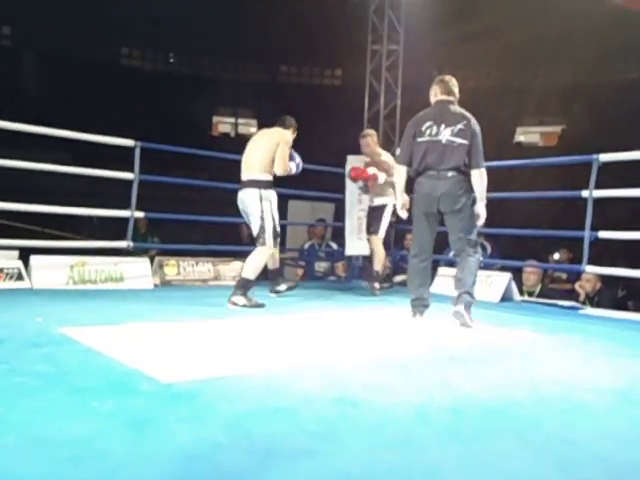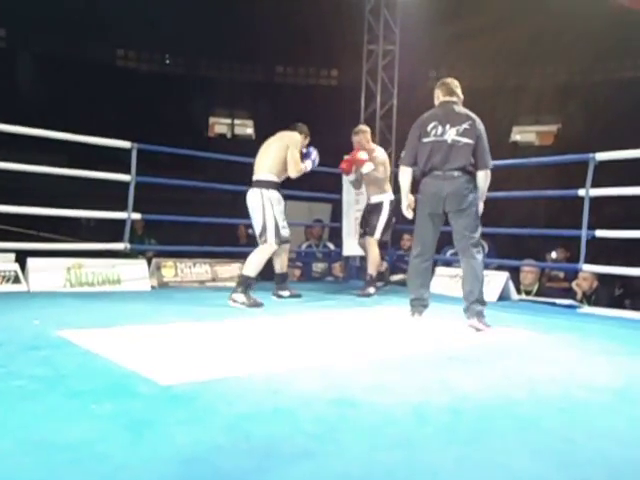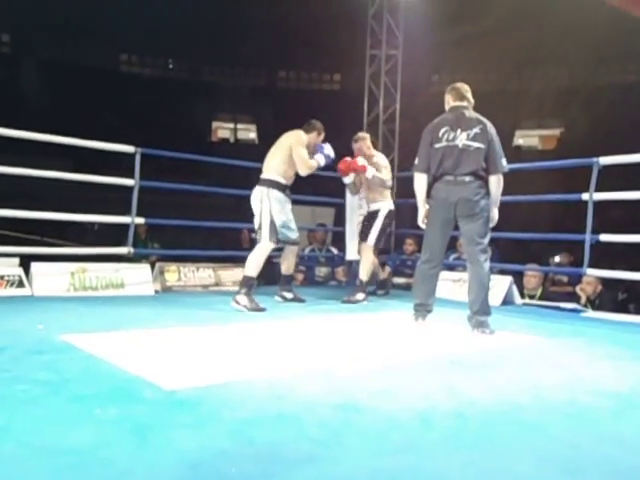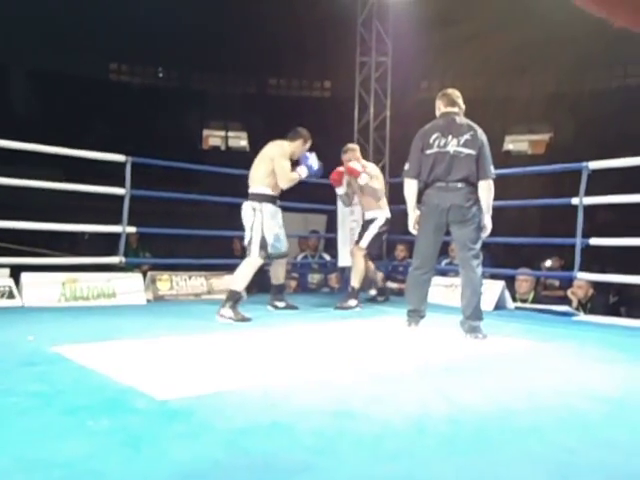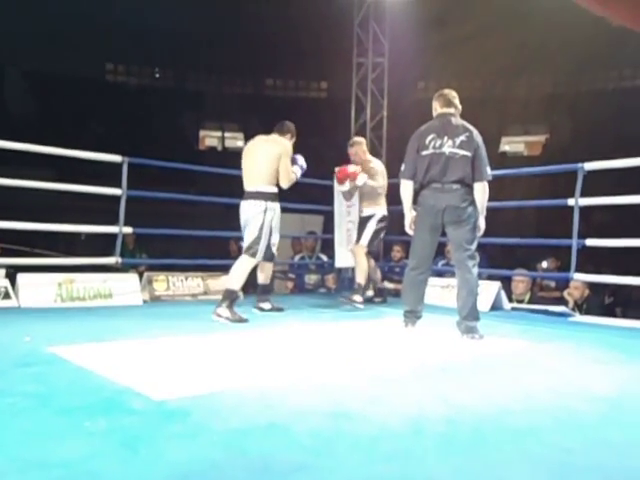
dt=0.3s
person 1, frame 1
left shoulder: (418, 120)
right shoulder: (468, 121)
left elbow: (402, 163)
right elbow: (477, 167)
left wrist: (400, 194)
right wrist: (481, 201)
left hip: (425, 186)
right hip: (457, 187)
left knee: (421, 249)
right knee: (467, 248)
left ankle: (418, 307)
right ankle: (463, 301)
person 1, frame 2
left shoulder: (424, 121)
right shoulder: (473, 122)
left elbow: (406, 164)
right elbow: (483, 168)
left wrist: (405, 194)
right wrist: (480, 197)
left hip: (431, 187)
right hip: (462, 187)
left knee: (422, 249)
right knee: (471, 250)
left ankle: (417, 307)
right ankle: (475, 312)
person 1, frame 3
left shoulder: (435, 126)
right shoulder: (484, 126)
left elbow: (421, 171)
right elbow: (496, 173)
left wrist: (422, 204)
right wrist: (494, 205)
left hip: (441, 192)
right hip: (473, 193)
left knee: (430, 255)
right knee: (478, 257)
left ankle: (421, 312)
right ankle: (479, 320)
person 1, frame 4
left shoulder: (426, 133)
right shoulder: (475, 132)
left elbow: (411, 177)
right elbow: (486, 179)
left wrist: (412, 210)
right wrist: (487, 213)
left hip: (433, 199)
right hip: (465, 200)
left knee: (422, 261)
right knee: (470, 262)
left ankle: (413, 318)
right ankle: (472, 325)
person 1, frame 5
left shoulder: (422, 133)
right shoulder: (471, 134)
left elbow: (407, 178)
right elbow: (480, 181)
left wrist: (408, 210)
right wrist: (481, 214)
left hip: (429, 200)
right hip: (460, 201)
left knee: (418, 261)
right knee: (466, 263)
left ankle: (410, 318)
right ankle: (468, 325)
person 2, frame 1
left shoulder: (262, 134)
right shoulder: (284, 135)
right elbow: (279, 169)
left wrist: (285, 160)
right wrist: (293, 167)
left hip: (246, 192)
right hip: (260, 192)
left knee: (272, 238)
right knee: (266, 244)
left ankle: (277, 282)
right ankle: (238, 293)
person 2, frame 2
left shoulder: (278, 139)
right shoulder: (293, 138)
right elbow: (295, 172)
left wrist: (291, 166)
right wrist: (309, 162)
left hip: (264, 192)
right hip: (265, 192)
left knee: (283, 241)
right knee: (268, 244)
left ankle: (281, 288)
right ankle: (240, 291)
person 2, frame 3
left shoulder: (293, 138)
right shoulder: (298, 136)
right elbow: (305, 169)
left wrist: (314, 158)
right wrist: (321, 158)
left hip: (279, 195)
right hip: (269, 192)
left knee: (292, 242)
right knee: (266, 243)
left ankle: (285, 290)
right ankle: (243, 294)
person 2, frame 4
left shoulder: (277, 148)
right shoulder: (282, 148)
right elbow: (285, 182)
left wrist: (305, 168)
right wrist: (304, 170)
left hip: (267, 206)
right hip: (260, 206)
left knee: (280, 253)
right knee: (256, 256)
left ankle: (277, 299)
right ankle: (228, 307)
person 2, frame 5
left shoulder: (253, 143)
right shoulder: (283, 145)
right elbow: (285, 182)
right wrist: (297, 169)
left hip: (250, 201)
right hip: (265, 203)
left knee: (268, 252)
right knee: (251, 255)
left ankle: (263, 300)
right ankle: (224, 306)
person 3, frame 1
left shoulder: (386, 159)
right shoulder: (367, 162)
left wrist: (379, 176)
right wrist: (358, 179)
left hip: (385, 205)
right hip: (373, 205)
left knee: (376, 240)
right knee: (374, 243)
left ankle: (376, 280)
right ankle: (385, 278)
person 3, frame 2
left shoulder: (378, 154)
right shoulder: (360, 156)
left elbow: (381, 181)
right elbow: (357, 185)
left wrist: (366, 165)
right wrist: (348, 173)
left hip: (383, 202)
right hip: (372, 203)
left knee: (371, 241)
right knee: (364, 241)
left ankle: (370, 284)
right ankle: (377, 273)
person 3, frame 3
left shoulder: (379, 160)
right shoulder: (361, 163)
left elbow: (387, 183)
right elbow: (354, 190)
left wrist: (368, 171)
right wrist: (346, 175)
left hip: (383, 210)
right hip: (372, 210)
left knee: (366, 247)
right knee: (366, 250)
left ankle: (360, 291)
person 3, frame 4
left shoulder: (371, 170)
right shoulder: (351, 175)
left elbow: (379, 194)
right elbow: (347, 202)
left wrist: (361, 175)
right wrist: (338, 186)
left hip: (379, 218)
right hip: (369, 219)
left knee: (357, 252)
right knee: (365, 257)
left ankle: (352, 298)
right ankle: (382, 291)
person 3, frame 5
left shoulder: (376, 166)
right shoulder: (357, 168)
left elbow: (379, 190)
right elbow: (348, 196)
left wrist: (359, 177)
right wrist: (342, 182)
left hip: (377, 215)
right hip: (365, 215)
left knee: (359, 250)
right knee: (367, 255)
left ankle: (358, 294)
right ankle: (379, 293)
